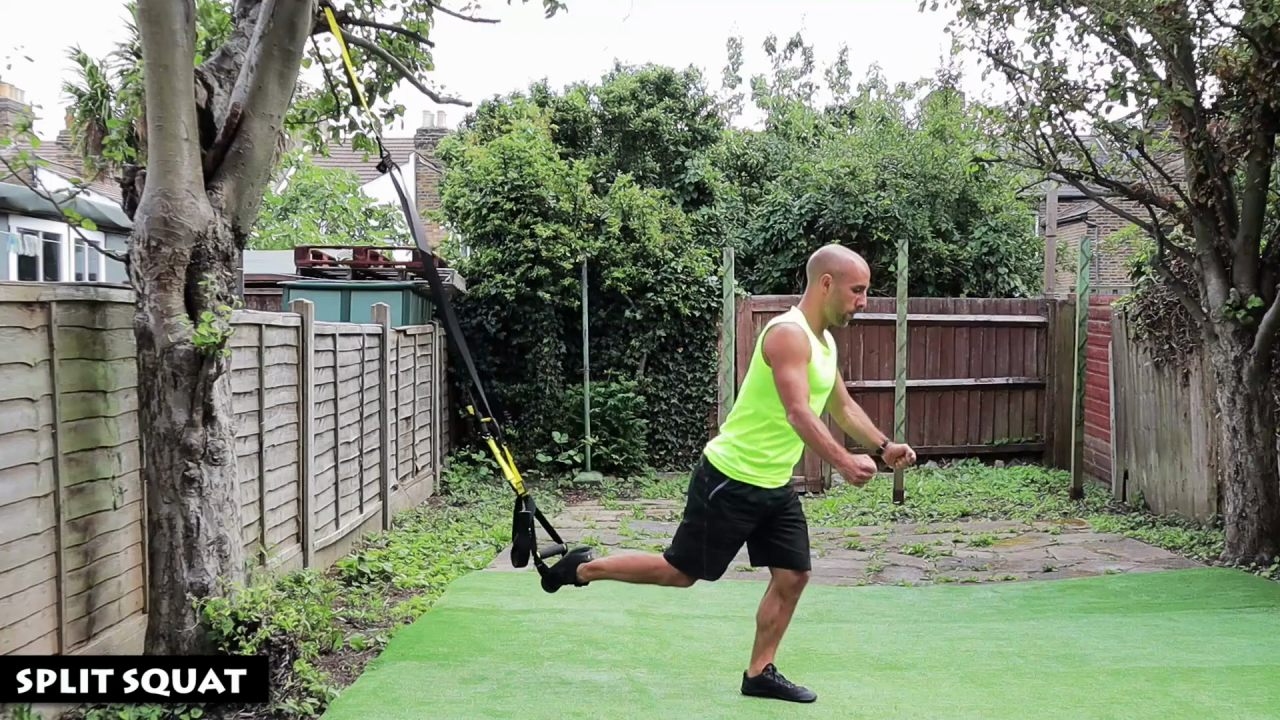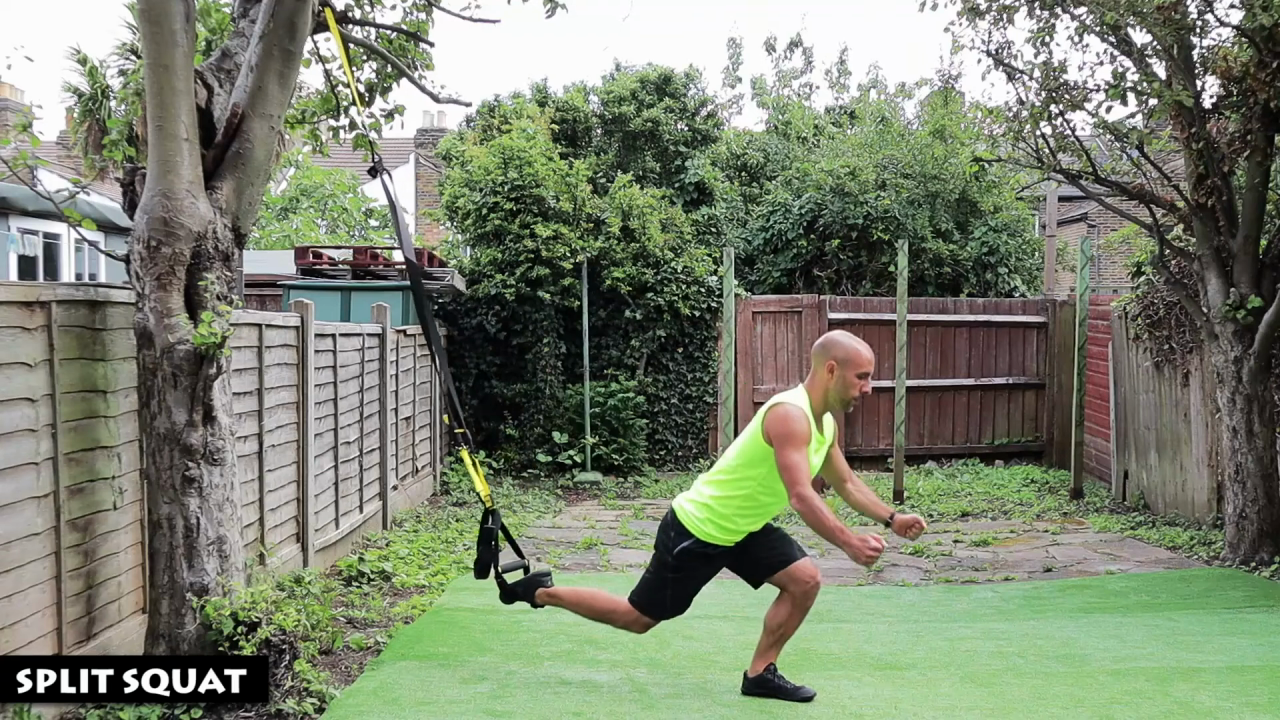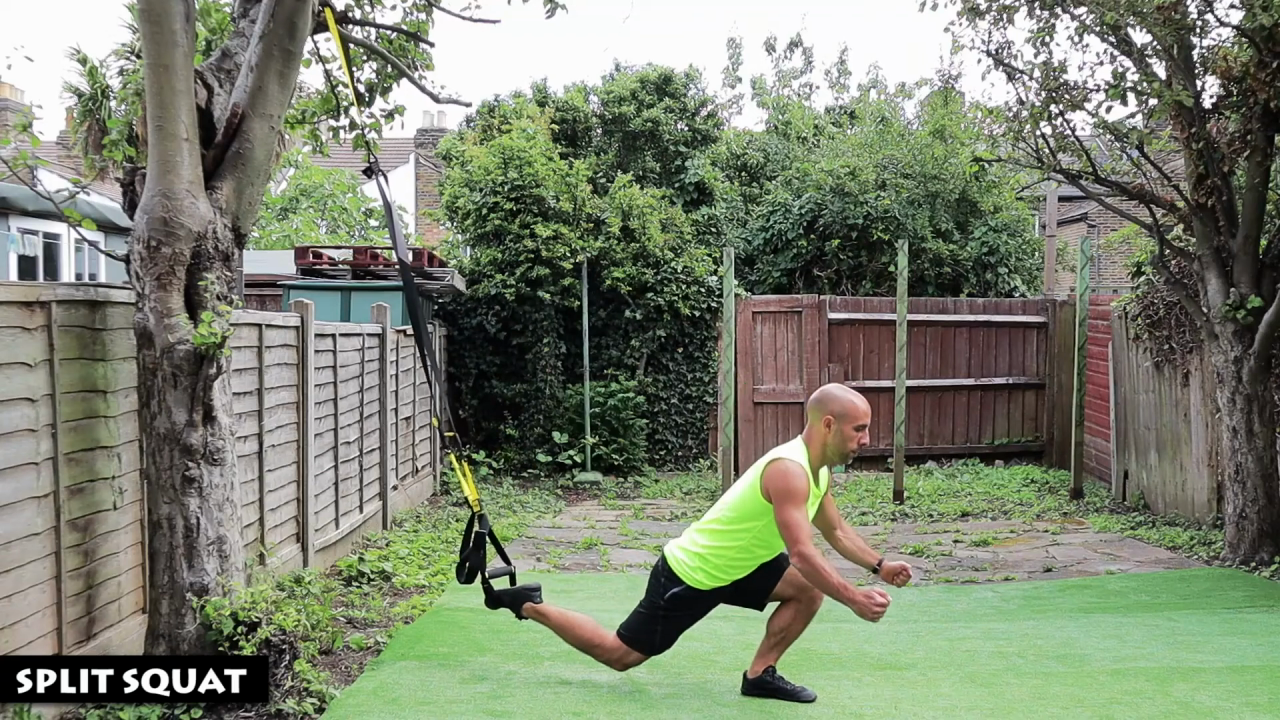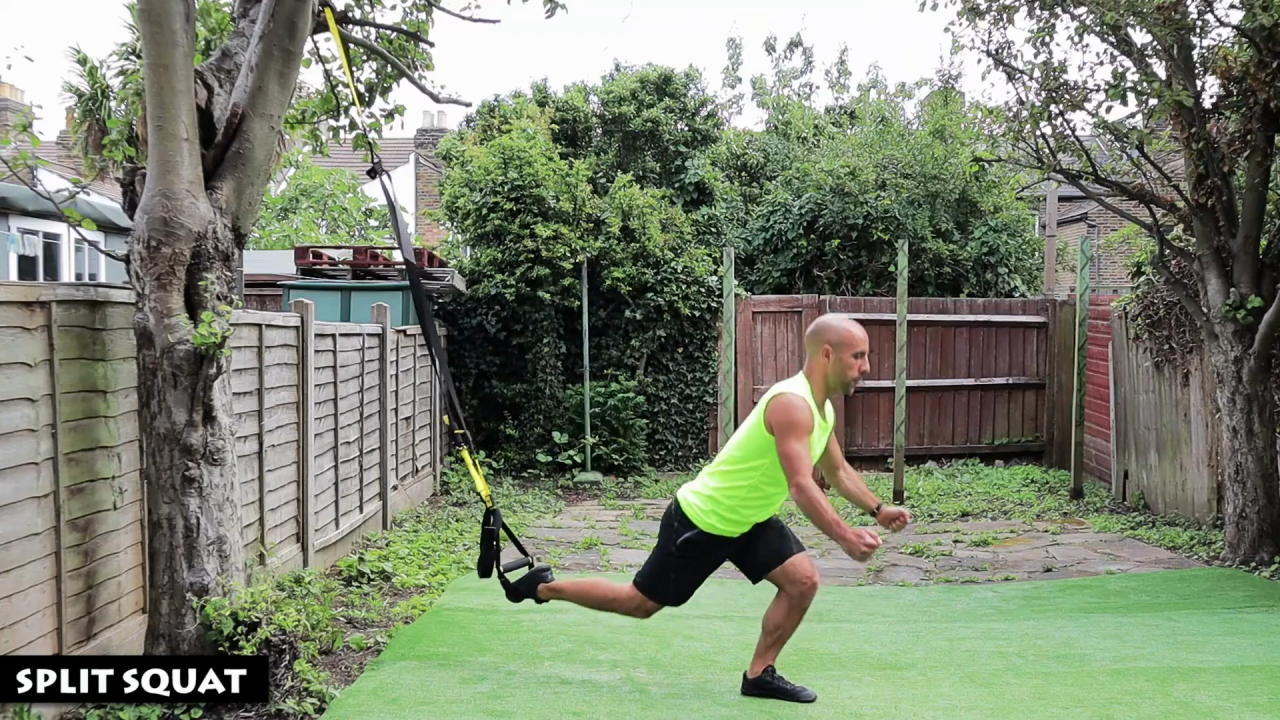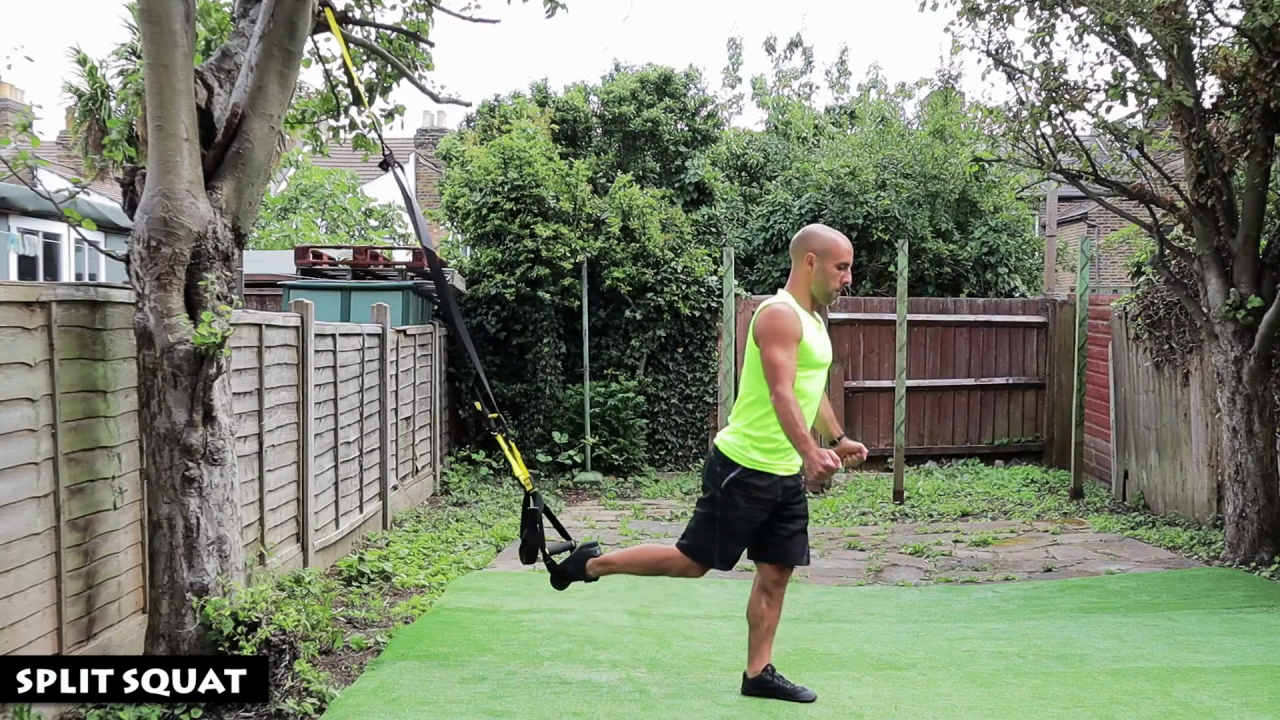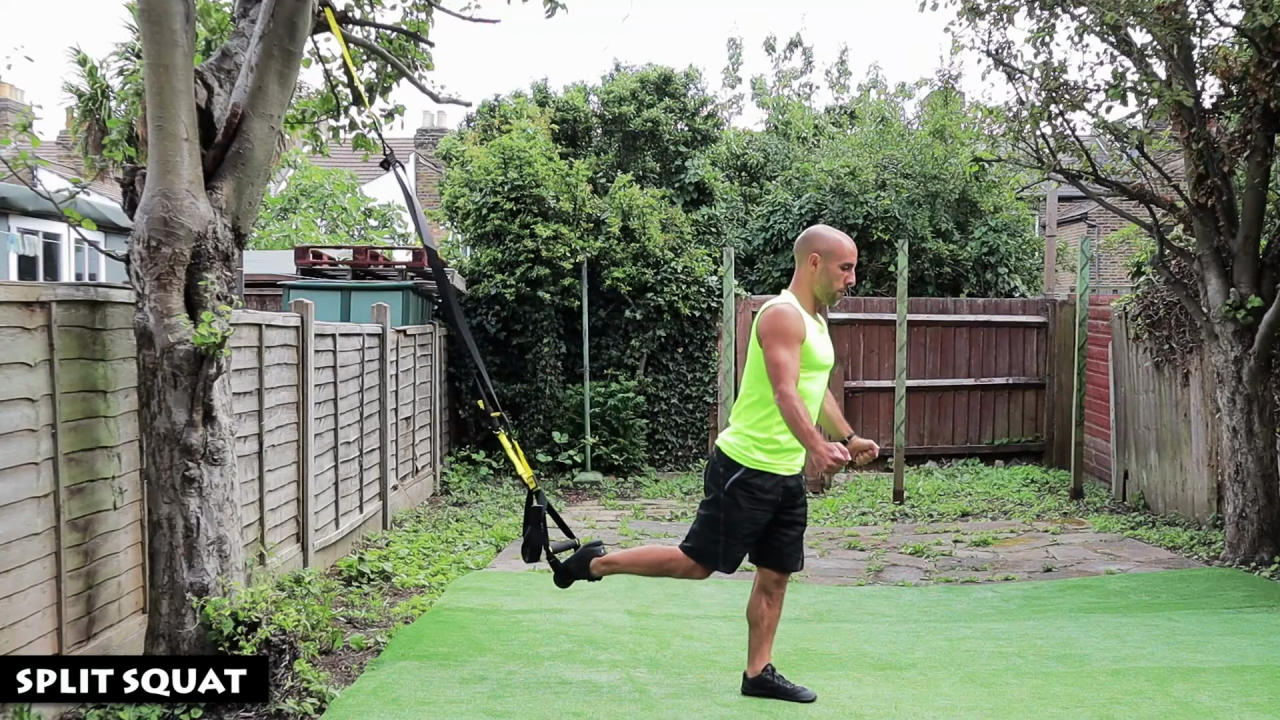
dt=0.5s
person 1, frame 1
left shoulder: (825, 341)
right shoulder: (789, 334)
left elbow: (844, 407)
right elbow: (798, 413)
left wrist: (885, 446)
right wrist: (845, 463)
left hip: (774, 483)
right hip: (730, 479)
left knee: (794, 574)
right knee: (677, 571)
left ankle: (760, 673)
right ankle: (581, 568)
person 1, frame 2
left shoulder: (824, 421)
right shoulder: (790, 414)
left elbow: (846, 482)
right elbow: (800, 496)
left wrist: (891, 518)
right wrist: (850, 543)
left hip: (741, 528)
right hip: (698, 530)
left knee: (806, 580)
right knee: (636, 617)
left ankle: (760, 674)
right ankle: (542, 592)
person 1, frame 3
left shoulder: (817, 469)
right shoulder: (789, 470)
left elbow: (836, 532)
right elbow: (803, 554)
left wrist: (880, 565)
right wrist: (855, 599)
left hip: (729, 567)
right hip: (691, 575)
left knee: (809, 591)
right knee: (621, 654)
left ankle: (760, 674)
right ankle: (530, 605)
person 1, frame 4
left shoulder: (822, 406)
right shoulder: (792, 403)
left elbow: (838, 470)
right elbow: (802, 487)
left wrist: (878, 509)
right wrist: (847, 538)
left hip: (746, 520)
right hip: (702, 521)
left knee: (803, 580)
right knee: (638, 603)
left ankle: (759, 674)
right ankle: (544, 586)
person 1, frame 5
left shoulder: (812, 319)
right shoulder: (779, 314)
right elbow: (781, 395)
left wrist: (838, 439)
right wrist: (811, 452)
left hip: (784, 474)
right hip: (743, 468)
left knee: (776, 574)
right knee: (691, 561)
left ankle: (759, 674)
right ankle: (592, 563)
person 1, frame 6
left shoulder: (813, 320)
right shoulder: (782, 315)
left elbow: (817, 391)
right elbow: (785, 394)
left wrist: (849, 437)
right wrist: (817, 446)
left hip: (785, 474)
right hip: (746, 468)
left knee: (774, 577)
right knee: (695, 563)
left ankle: (758, 674)
right ankle: (595, 563)
